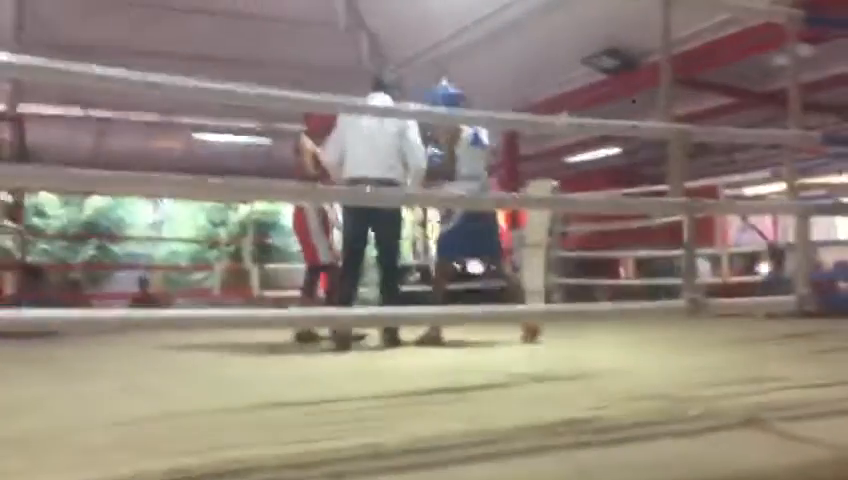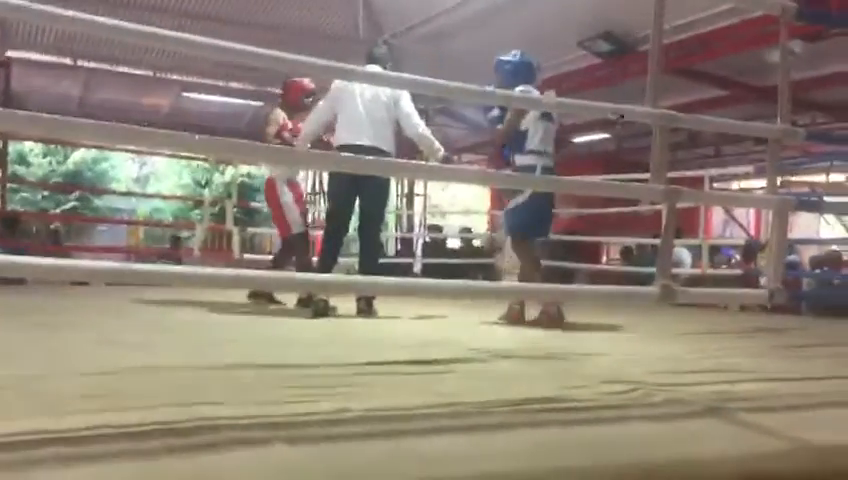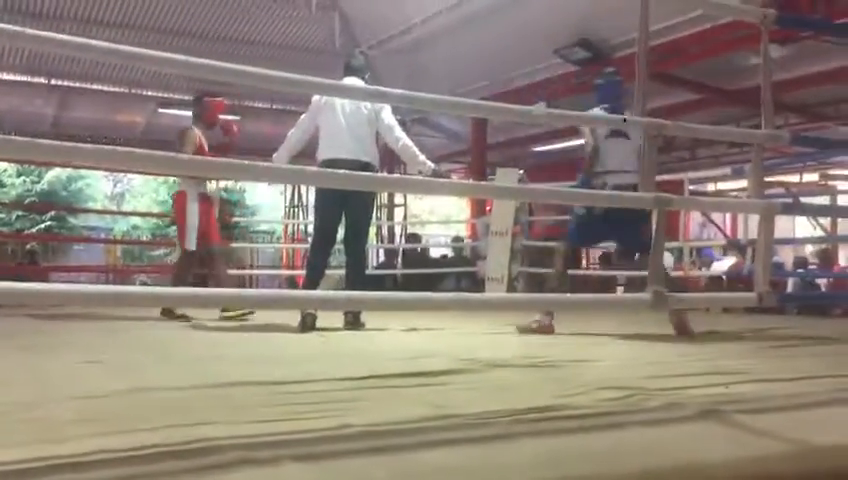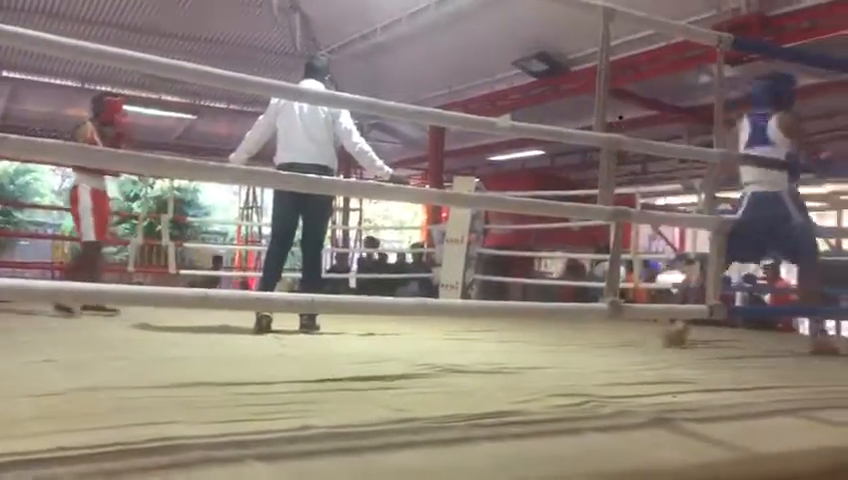
dt=0.7s
person 1, frame 1
left shoulder: (350, 114)
right shoulder: (401, 115)
left elbow: (330, 157)
right elbow: (417, 161)
right wrist: (411, 185)
left hip: (355, 189)
right hip: (387, 190)
left knee: (351, 258)
right knee: (388, 259)
left ankle: (342, 325)
right ankle: (389, 328)
person 1, frame 2
left shoulder: (343, 83)
right shoulder: (394, 87)
left elbow: (317, 118)
right elbow: (414, 127)
left wrist: (299, 145)
right wrist: (439, 154)
left hip: (346, 156)
right hip: (378, 160)
left knee: (335, 226)
right knee: (370, 230)
right ankle: (365, 298)
person 1, frame 3
left shoulder: (323, 96)
right shoulder: (374, 98)
left elbow: (299, 132)
right elbow: (397, 138)
left wrist: (276, 162)
right wrist: (427, 167)
left hip: (330, 170)
right hip: (362, 172)
left knee: (322, 240)
right knee: (356, 242)
left ankle: (308, 307)
right ankle: (352, 311)
person 1, frame 4
left shoulder: (283, 98)
left elbow: (257, 134)
right elbow: (354, 141)
left wrist: (233, 162)
right wrist: (384, 172)
left hip: (288, 173)
right hip: (319, 176)
left knee: (279, 242)
right knee: (312, 245)
left ankle: (263, 309)
right ankle: (308, 314)
person 2, frame 1
left shoulder: (449, 126)
right shoulder: (480, 130)
left elbow: (445, 168)
left wrist: (433, 160)
right wrist: (440, 159)
right hip: (483, 197)
left knee: (443, 264)
right knee: (499, 261)
left ankle: (434, 329)
person 2, frame 2
left shoulder: (522, 95)
left elbow: (503, 135)
left wrist: (494, 117)
left hip: (530, 173)
right hip: (544, 173)
left knee: (520, 240)
right knee: (525, 241)
left ankle: (549, 306)
right ankle: (516, 308)
person 2, frame 3
left shoulder: (594, 117)
left elbow: (591, 152)
right elbow: (644, 156)
left wrist: (582, 184)
left hip: (604, 189)
right hip: (632, 193)
left knee: (565, 251)
right knee: (650, 257)
left ankle: (546, 318)
right ankle: (677, 319)
person 2, frame 4
left shoulder: (743, 123)
right shoulder: (788, 122)
left hip: (752, 202)
right hip: (783, 201)
right knee: (808, 266)
right ankle: (818, 336)
person 3, frame 1
left shoulder: (314, 147)
right shoulder: (306, 142)
right elbow: (308, 173)
right wrist: (330, 176)
left hip: (318, 212)
right hip: (310, 213)
left knee: (316, 270)
right knee: (330, 268)
left ankle: (305, 327)
person 3, frame 2
left shoulder: (294, 123)
right shoulder: (277, 115)
right elbow: (268, 143)
right wrist: (292, 142)
left hip: (291, 184)
right hip: (279, 183)
left knee: (290, 242)
right knee: (299, 237)
left ankle: (261, 288)
right ankle: (307, 294)
person 3, frame 3
left shoulder: (202, 136)
right shoulder: (191, 133)
left wrist: (227, 140)
left hip: (202, 198)
right hip: (190, 197)
left knee: (214, 252)
right knee: (190, 252)
left ankle: (227, 305)
right ankle: (170, 306)
person 3, frame 4
left shoulder: (105, 134)
right shoulder: (86, 129)
left wrist: (118, 137)
left hip: (99, 192)
right hip: (85, 191)
left knee: (96, 247)
right knee: (89, 245)
